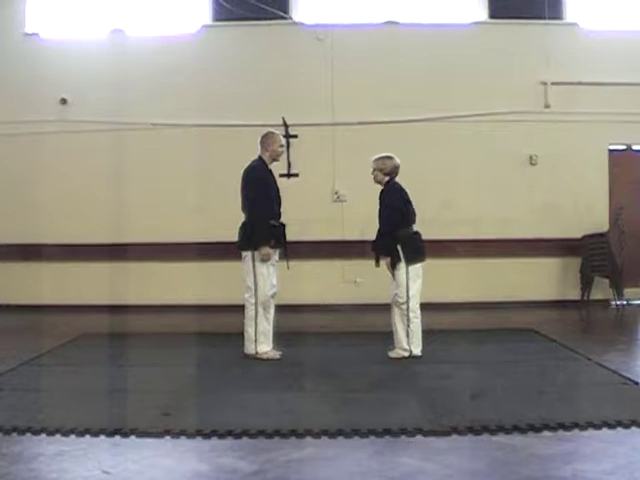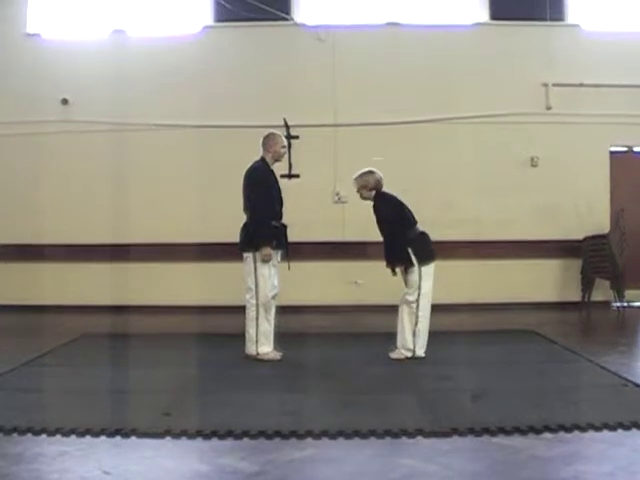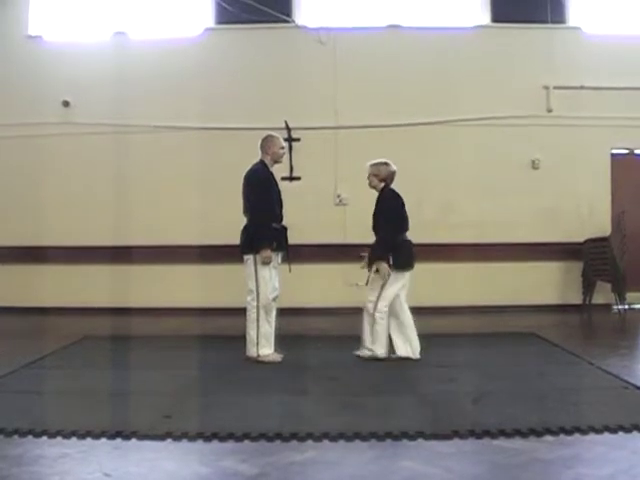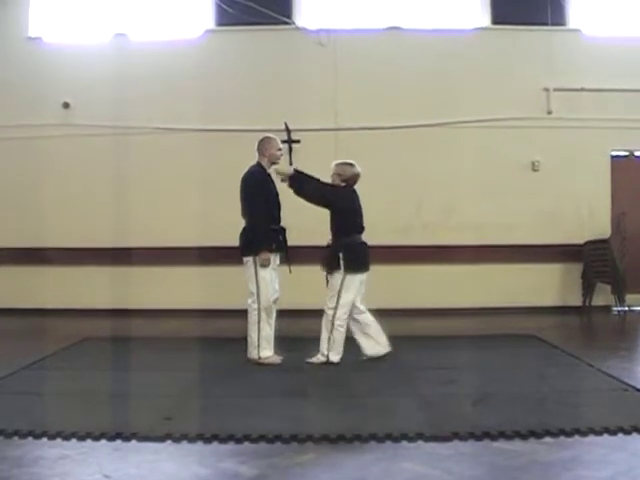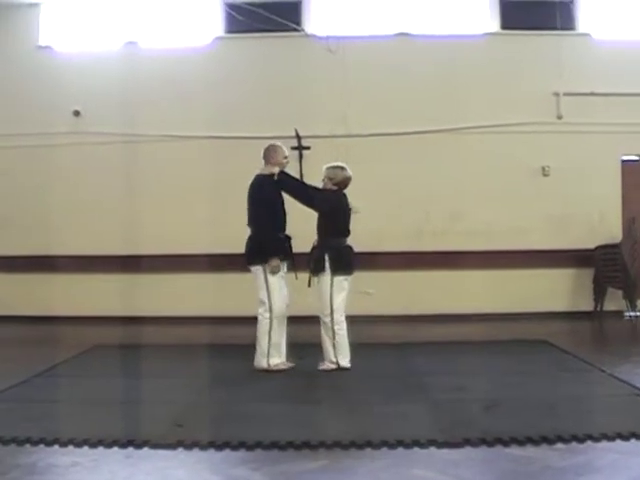
dt=0.5s
person 1, frame 1
left shoulder: (263, 171)
right shoulder: (256, 171)
right elbow: (255, 211)
right wrist: (263, 244)
left hip: (266, 241)
right hip: (258, 243)
left knee: (267, 293)
right knee: (259, 294)
left ankle: (262, 343)
right ankle: (256, 347)
person 1, frame 2
left shoulder: (265, 172)
right shoulder: (258, 172)
right elbow: (256, 211)
right wrist: (264, 245)
left hip: (267, 242)
right hip: (259, 244)
left knee: (268, 294)
right knee: (260, 295)
left ankle: (263, 344)
right ankle: (257, 347)
person 1, frame 3
left shoulder: (264, 174)
right shoulder: (257, 174)
right elbow: (256, 214)
right wrist: (264, 246)
left hip: (268, 244)
right hip: (259, 246)
left knee: (269, 296)
right knee: (260, 297)
left ankle: (264, 347)
right ankle: (258, 350)
person 1, frame 4
left shoulder: (263, 176)
right shoulder: (254, 177)
right elbow: (254, 217)
right wrist: (262, 249)
left hip: (267, 245)
right hip: (258, 248)
left knee: (269, 299)
right knee: (261, 300)
left ankle: (264, 349)
right ankle: (259, 352)
person 1, frame 5
left shoulder: (268, 183)
right shoulder: (263, 184)
right elbow: (262, 224)
right wrist: (272, 256)
left hip: (271, 252)
right hip: (265, 255)
left knee: (279, 306)
right knee: (273, 307)
left ankle: (277, 356)
right ankle: (265, 360)
person 2, frame 1
left shoulder: (390, 192)
right shoulder: (395, 190)
left elbow: (389, 226)
left wrist: (385, 252)
right wrist: (388, 252)
left hip: (405, 253)
right hip: (407, 250)
left knee: (406, 300)
right knee: (401, 300)
left ankle: (410, 348)
right ankle: (406, 346)
person 2, frame 2
left shoulder: (383, 203)
right shoulder: (384, 201)
left elbow: (393, 235)
left wrist: (398, 262)
right wrist: (399, 261)
left hip: (417, 255)
right hip: (416, 253)
left knee: (416, 302)
right knee: (409, 301)
left ankle: (414, 348)
right ankle: (407, 347)
person 2, frame 3
left shoulder: (388, 197)
right shoulder: (389, 196)
left elbow: (387, 232)
left wrist: (381, 259)
right wrist: (375, 256)
left hip: (395, 259)
right hip: (400, 257)
left knee: (375, 303)
right knee: (396, 305)
left ankle: (375, 348)
right ankle: (408, 350)
person 2, frame 4
left shoulder: (344, 196)
right shoulder: (345, 195)
left elbow: (317, 192)
right elbow: (321, 188)
left wrist: (291, 175)
right wrist: (293, 174)
left hip: (348, 259)
right hip: (353, 257)
left knee: (336, 309)
right knee: (354, 308)
left ankle: (329, 354)
right ankle: (378, 346)
person 2, frame 5
left shoulder: (334, 200)
right shoulder: (335, 200)
left elbow: (305, 193)
right elbow: (310, 193)
left wrist: (278, 175)
right wrist: (279, 176)
left hip: (334, 261)
right hip: (336, 260)
left knee: (332, 313)
right knee: (332, 312)
left ankle: (340, 360)
right ankle: (336, 358)
